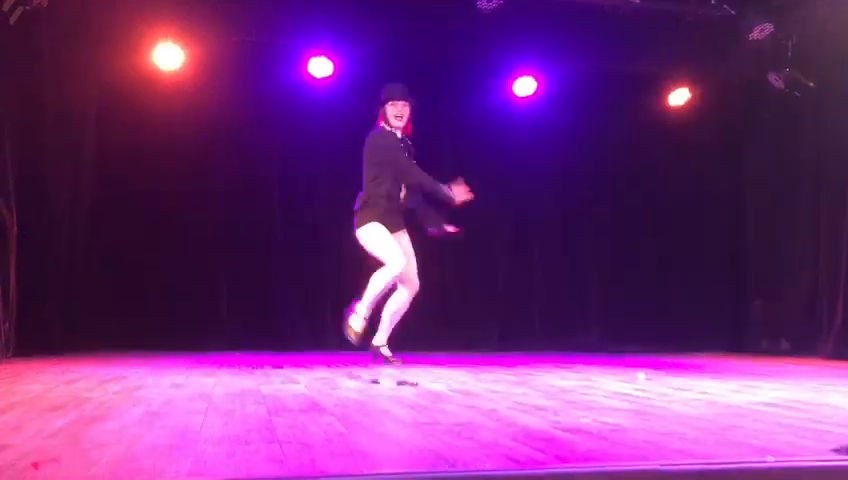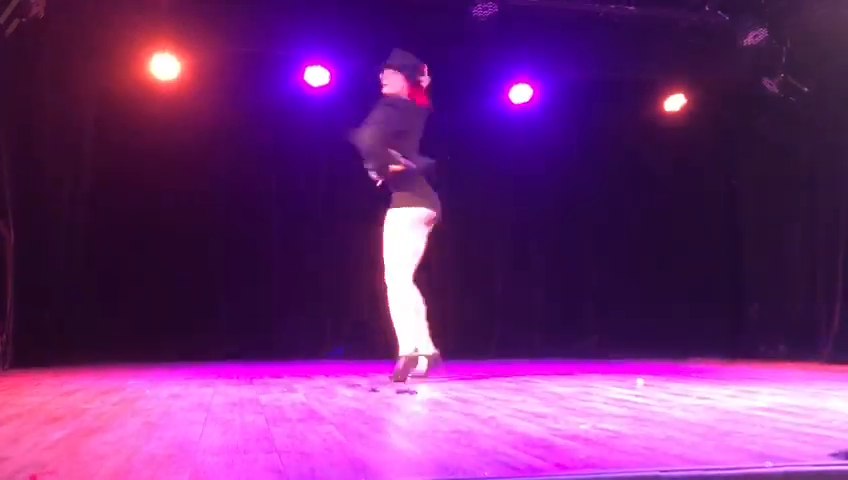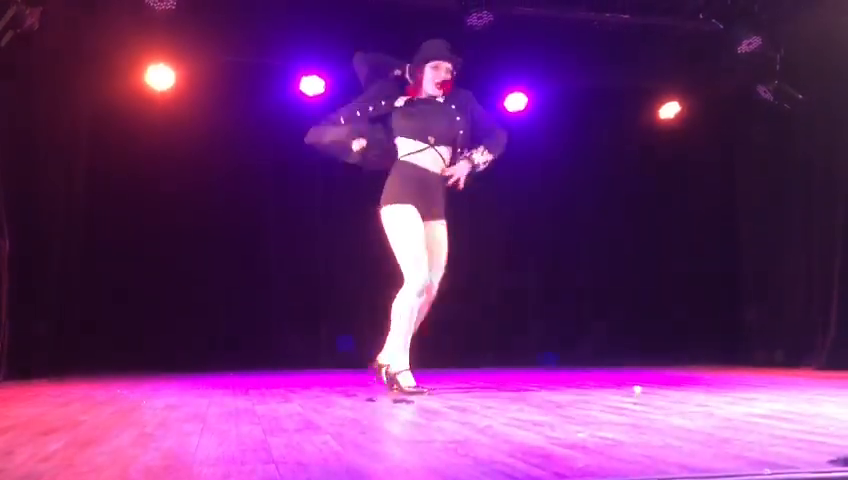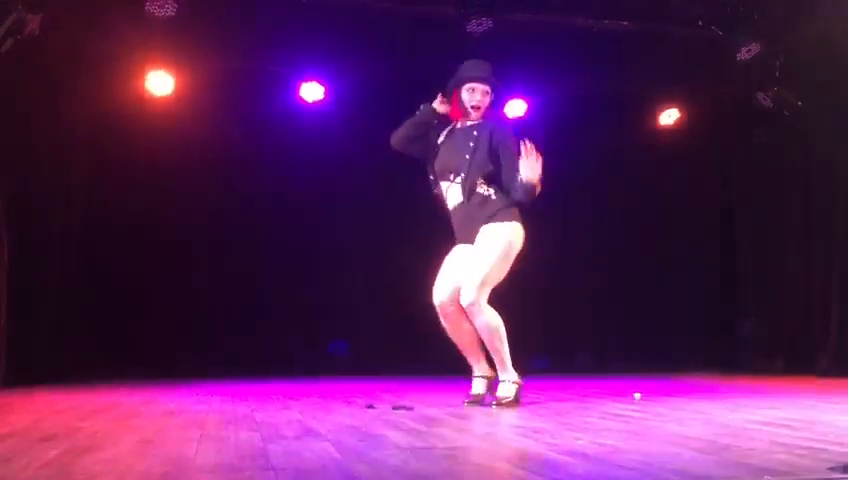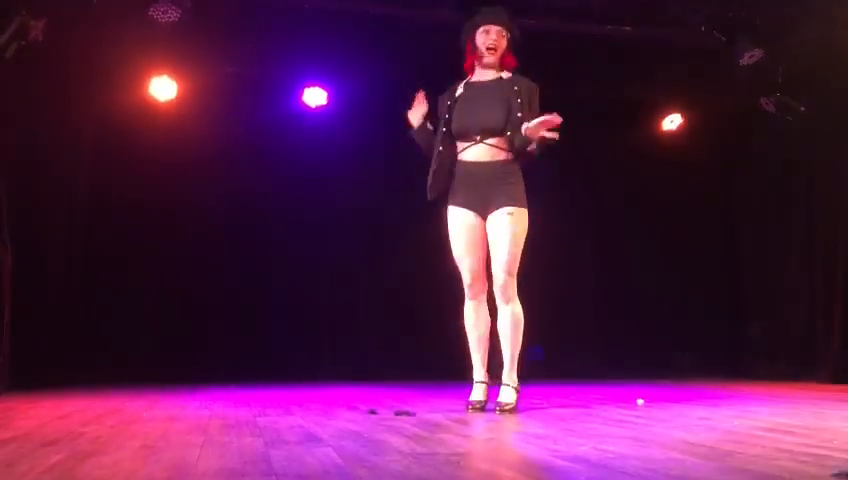
dt=0.5s
person 1, frame 1
left shoulder: (403, 142)
right shoulder: (380, 138)
left elbow: (409, 192)
right elbow: (410, 171)
left wrist: (436, 223)
right wrist: (450, 191)
left hip: (393, 218)
right hip: (371, 217)
left knee: (411, 284)
right knee: (396, 264)
left ankle: (379, 342)
right ankle: (359, 311)
person 1, frame 2
left shoulder: (394, 107)
right shoulder: (400, 107)
left elbow: (369, 143)
left wrist: (383, 167)
left hip: (410, 200)
right hip: (409, 200)
left knee: (396, 278)
right knee: (399, 279)
left ankle: (415, 350)
right ankle: (422, 349)
person 1, frame 3
left shoulder: (460, 104)
right shoulder: (397, 98)
left elbow: (496, 138)
right elbow: (363, 62)
left wrist: (471, 161)
right wrist: (402, 74)
left hip: (434, 201)
right hip: (402, 194)
left knee: (429, 289)
right knee: (417, 280)
left ankle: (385, 357)
right ankle: (397, 365)
person 1, frame 4
left shoulder: (496, 129)
right shoulder: (442, 133)
left elbow: (514, 187)
right elbow: (398, 142)
left wrist: (529, 179)
right wrist: (434, 110)
left hip: (498, 222)
right hip: (466, 233)
left knee: (471, 297)
right knee: (443, 300)
left ankle: (508, 377)
right ankle: (481, 372)
person 1, frame 5
left shoulder: (520, 87)
right shoulder: (453, 96)
left elbow: (527, 147)
left wrist: (532, 136)
right wrist: (420, 127)
left hip: (506, 192)
right hip: (463, 195)
left knee: (504, 286)
right knee: (473, 287)
left ankle: (510, 382)
right ankle: (480, 381)
